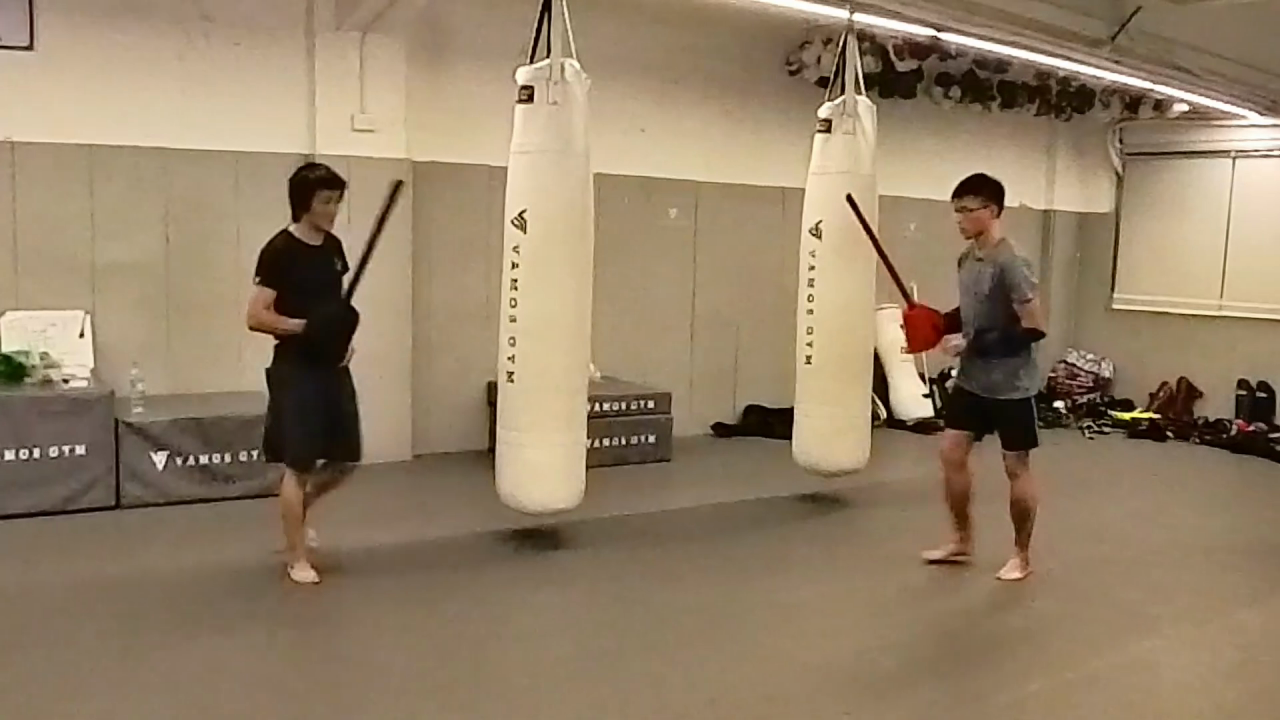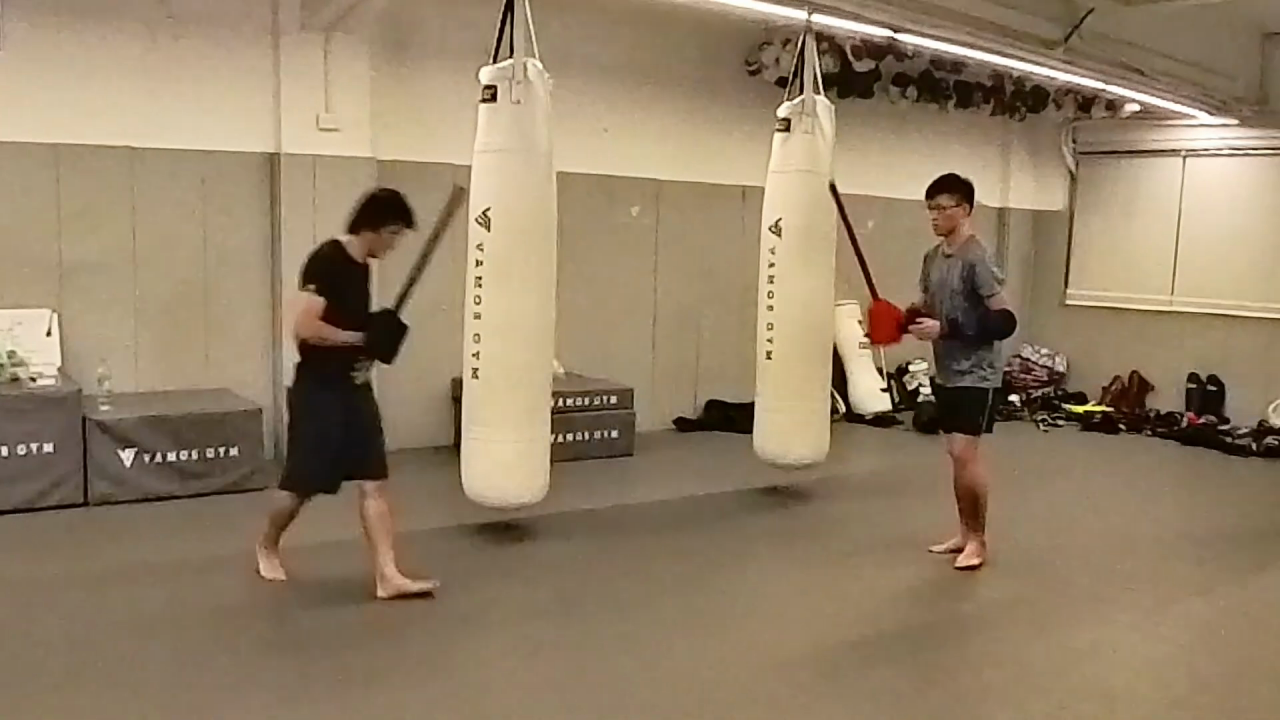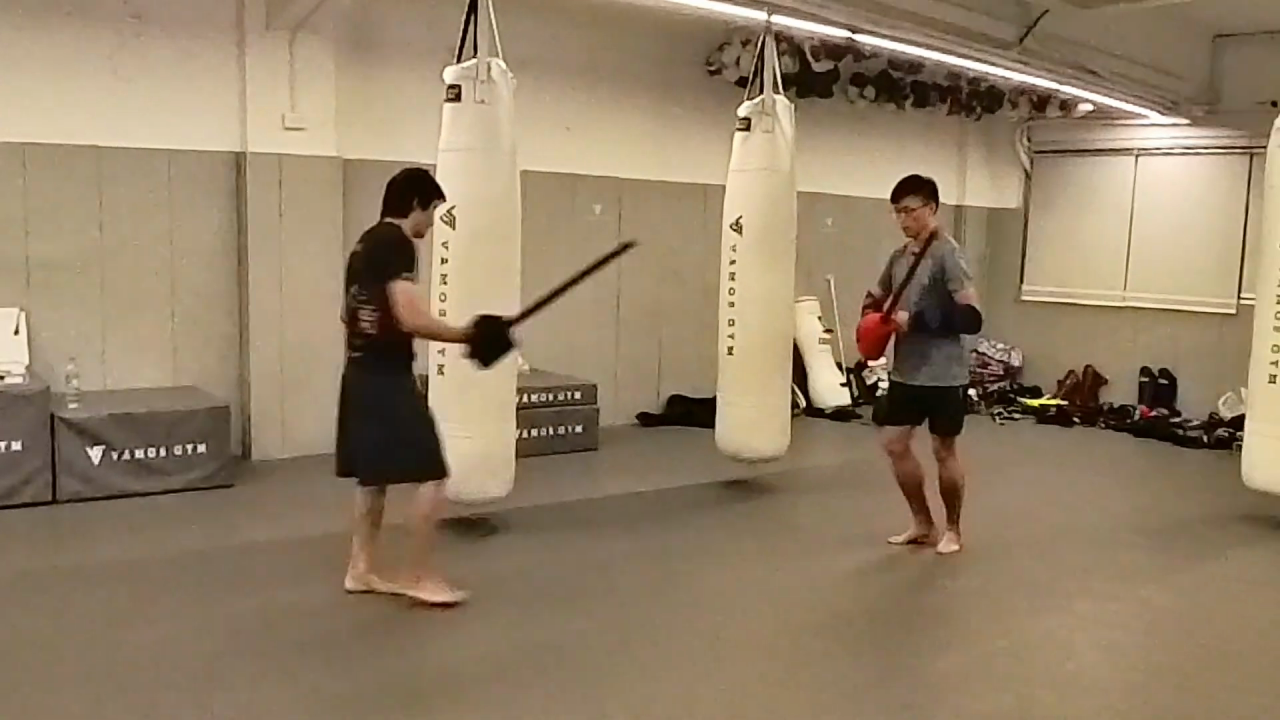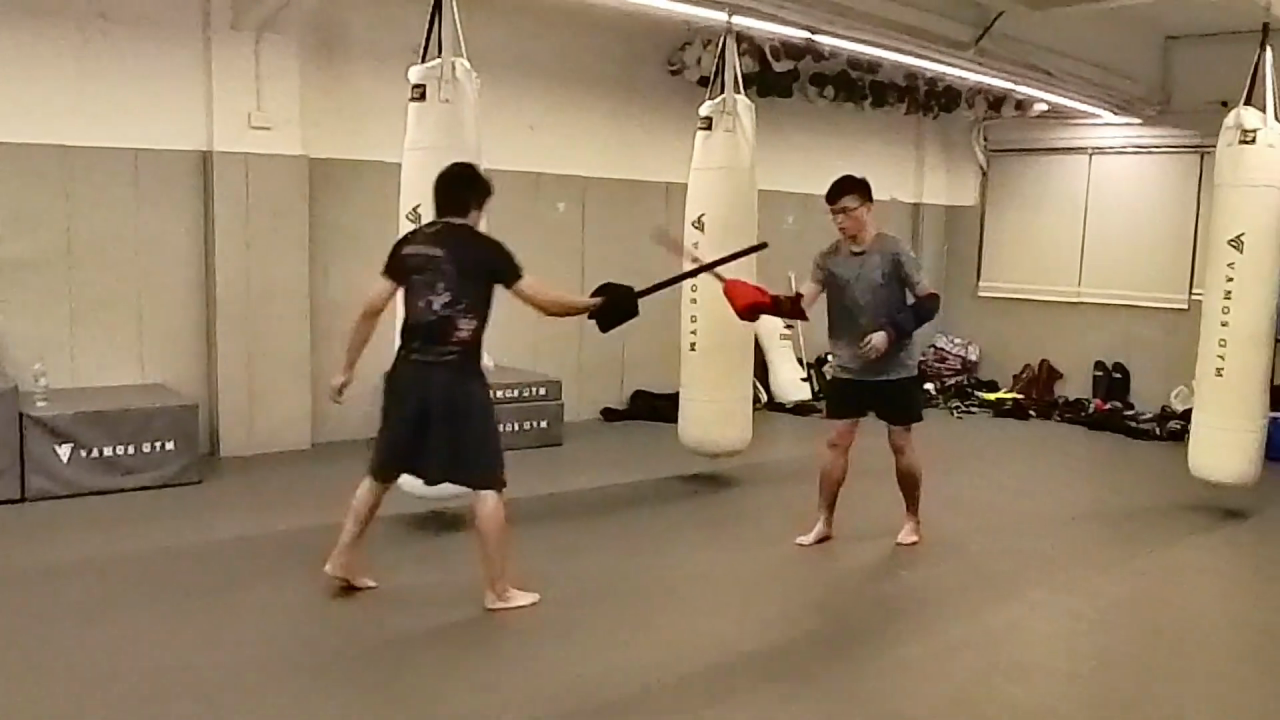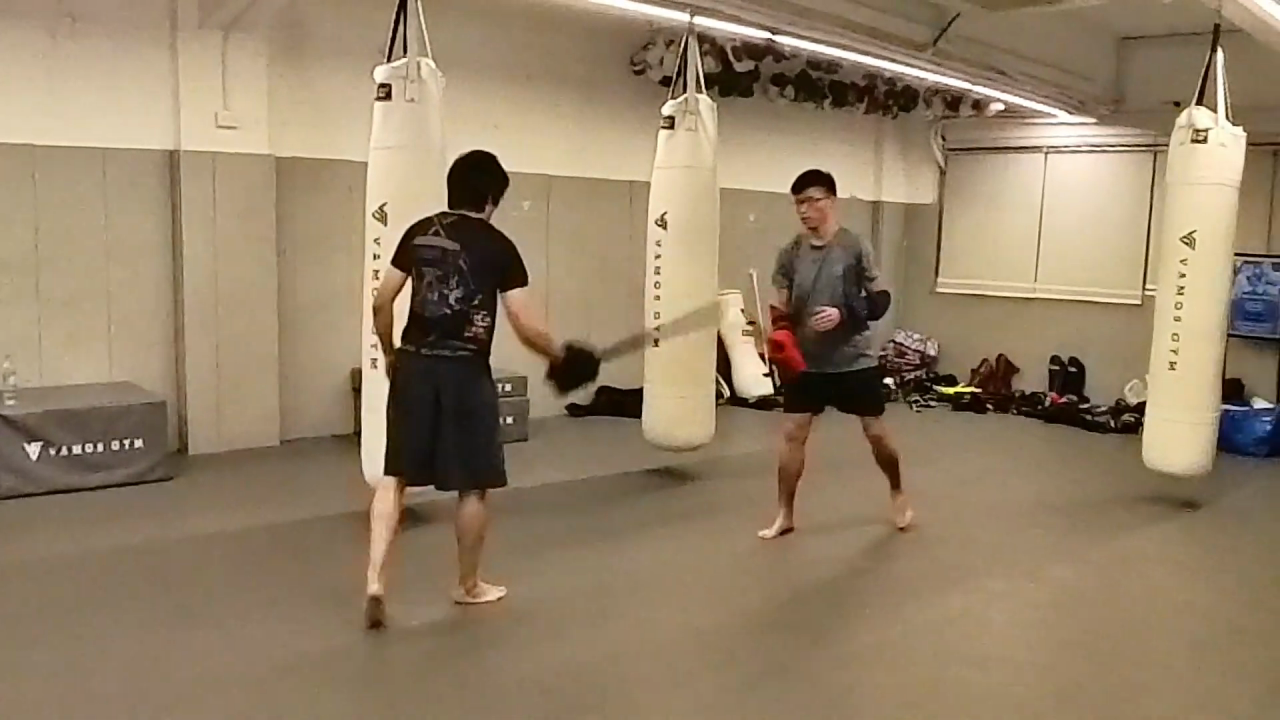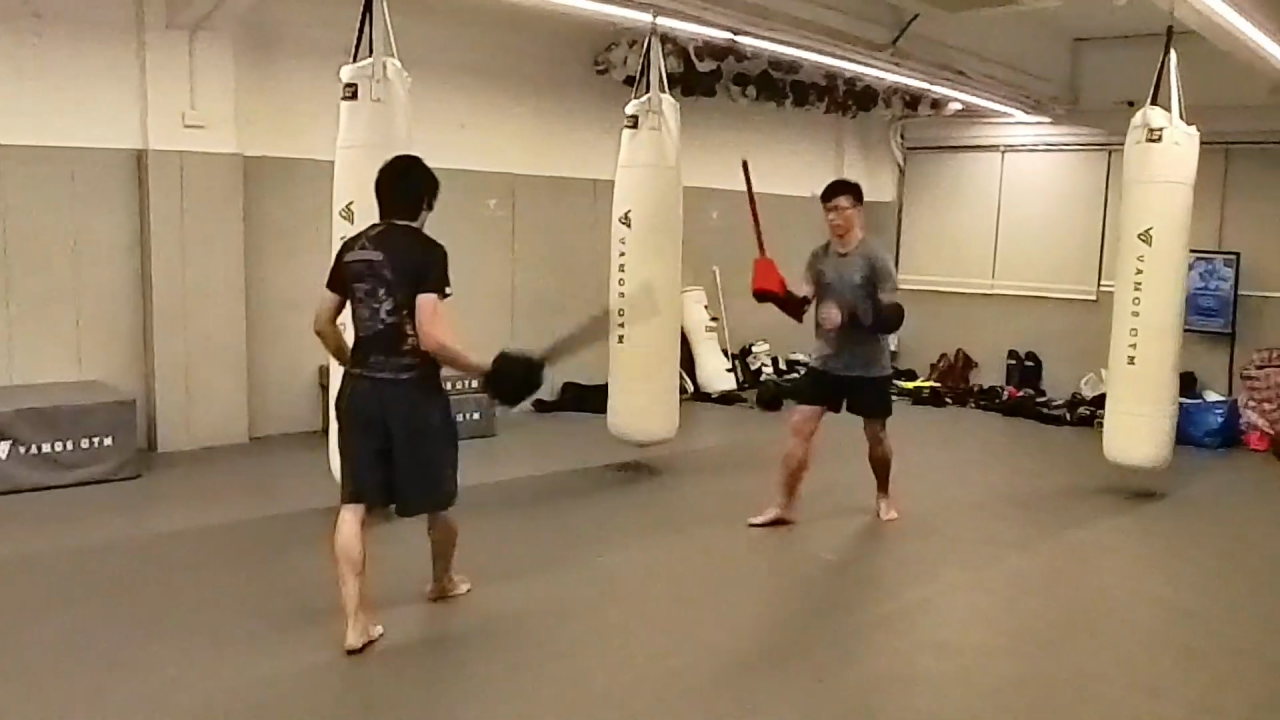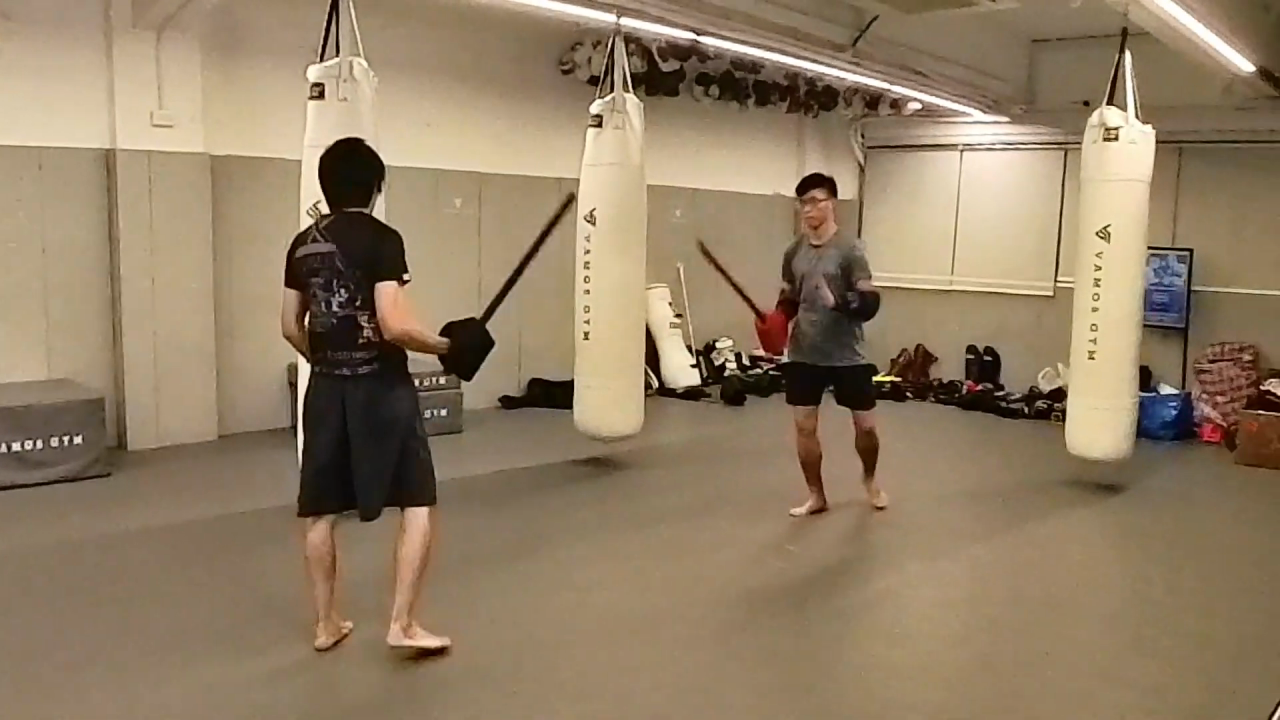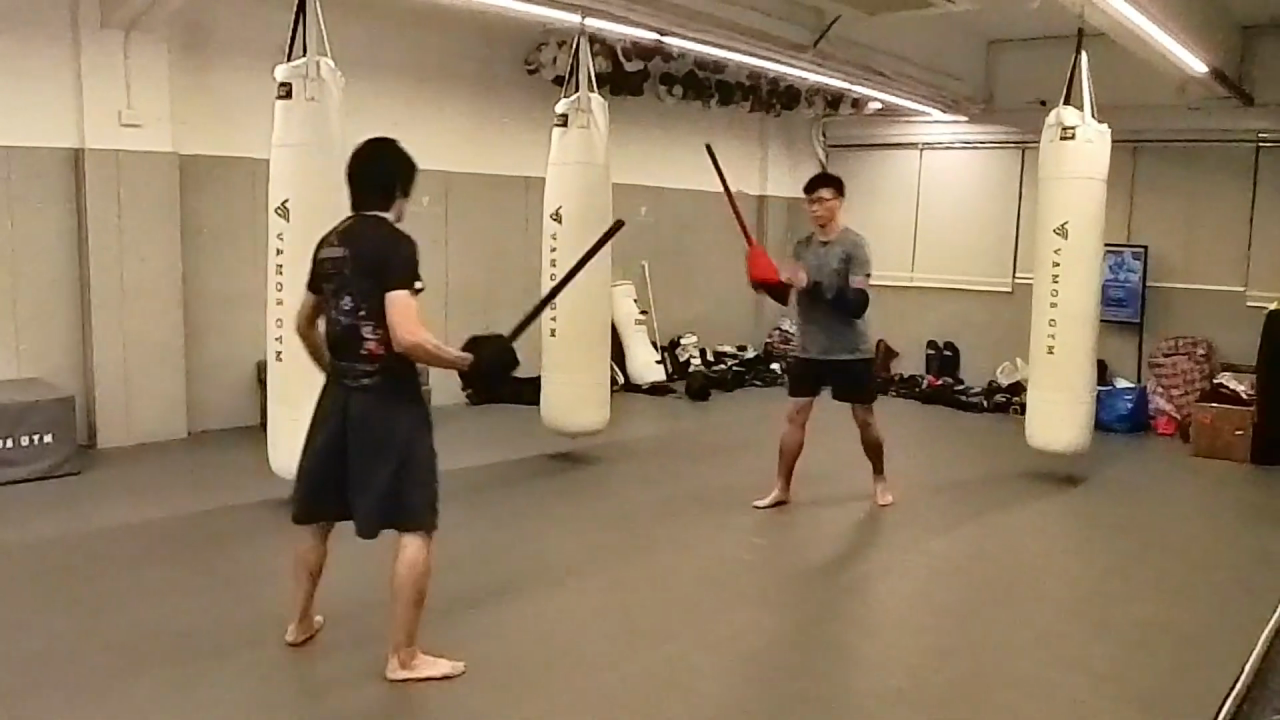
dt=0.4s
person 1, frame 1
left shoulder: (334, 247)
right shoulder: (279, 251)
right elbow: (255, 317)
right wrist: (307, 327)
left hip: (333, 367)
right hip: (295, 370)
left knee: (344, 458)
right knee: (297, 466)
left ankle: (298, 511)
right ankle: (296, 557)
person 1, frame 2
left shoulder: (361, 266)
right shoulder: (327, 262)
right elbow: (304, 328)
left wrist: (363, 354)
right wrist: (358, 338)
left hip: (352, 388)
right hip: (318, 389)
left knee: (374, 482)
right knee: (303, 485)
left ankle: (389, 576)
right ankle: (268, 545)
person 1, frame 3
left shoulder: (369, 242)
right shoulder: (395, 246)
right elbow: (410, 319)
right wrist: (467, 334)
left hip: (360, 372)
right hip: (385, 375)
left knee: (373, 477)
right knee: (428, 476)
left ankle: (361, 570)
right ankle: (420, 576)
person 1, frame 4
left shoulder: (408, 244)
right shoulder: (485, 250)
left elbow: (370, 311)
right elbow: (546, 302)
left wrist: (347, 369)
right wrist: (596, 303)
left hip: (408, 372)
right hip: (458, 377)
left knee: (380, 471)
right knee: (486, 485)
left ankle: (342, 560)
right ankle: (498, 589)
person 1, frame 5
left shoulder: (419, 233)
right shoulder: (498, 247)
left elbow: (382, 302)
right elbow: (527, 326)
left wrist: (391, 354)
right wrist: (559, 357)
left hip: (414, 366)
right hip: (465, 373)
left knee: (396, 474)
right knee: (472, 485)
left ankle: (375, 577)
right ankle: (469, 584)
person 1, frame 6
left shoulder: (352, 249)
right shoulder: (427, 252)
left elbow: (323, 324)
right elbow: (430, 337)
right wrist: (483, 368)
left hip: (360, 389)
right hip: (414, 390)
left knee: (354, 504)
right knee: (439, 496)
left ankle: (355, 622)
right ankle: (443, 581)
person 1, frame 7
left shoulder: (304, 244)
right shoulder: (380, 239)
left elbow: (290, 325)
right elbow: (394, 327)
right wrist: (445, 344)
left hip: (327, 387)
right hip: (380, 385)
left knee: (321, 509)
right knee: (417, 503)
left ankle: (327, 622)
right ankle: (403, 623)
person 1, frame 8
left shoulder: (330, 244)
right shoulder: (395, 245)
left elbow: (305, 326)
right elbow: (407, 337)
right wrist: (464, 360)
left hip: (340, 394)
right hip: (389, 399)
left knee: (317, 513)
right knee: (413, 528)
left ankle: (301, 621)
right ankle: (404, 656)
person 2, frame 1
left shoulder: (1011, 264)
right shoulder: (966, 259)
left elbow: (1032, 330)
left wrist: (970, 343)
right wrist: (941, 325)
left hip: (1010, 385)
right hip: (970, 379)
left knee: (1016, 468)
right knee: (951, 454)
left ankle: (1022, 554)
right ankle: (961, 540)
person 2, frame 2
left shoulder: (978, 259)
right shoulder: (932, 257)
left elbow: (1004, 321)
left wrist: (947, 329)
right wrist: (908, 321)
left hip: (976, 374)
right hip: (946, 372)
left knee: (966, 453)
right knee: (956, 453)
left ankle: (977, 542)
right ankle: (967, 533)
person 2, frame 3
left shoulder: (948, 256)
right shoulder: (898, 257)
left elbow: (971, 317)
right elbow: (875, 299)
left wrist: (916, 321)
left hip: (942, 374)
right hip: (905, 371)
left knee: (944, 453)
right knee: (895, 446)
left ankle: (953, 529)
right ankle: (922, 524)
person 2, frame 4
left shoulder: (894, 251)
right shoulder: (829, 257)
left elbow: (929, 302)
right elbow: (803, 301)
left wrist: (891, 332)
right wrist: (762, 302)
left hip: (895, 368)
right hip: (849, 367)
left knee: (901, 444)
right knee: (837, 443)
left ankle: (912, 519)
right ankle: (824, 523)
person 2, frame 5
left shoulder: (854, 247)
right shoulder: (790, 253)
left elbow: (879, 299)
right elbow: (783, 308)
left wrist: (845, 314)
left hip: (854, 360)
right hip: (807, 361)
left knee: (876, 433)
right knee: (793, 435)
left ankle: (898, 494)
right ankle: (785, 515)
person 2, frame 6
left shoulder: (876, 259)
right shoulder: (819, 256)
left elbow: (893, 316)
right elbow: (801, 303)
left wrist: (848, 318)
left hip: (869, 365)
right hip: (826, 361)
left knee: (875, 435)
right knee: (800, 427)
left ankle: (883, 496)
right ankle: (783, 506)
person 2, frame 7
left shoulder: (850, 248)
right shoulder: (793, 252)
left elbow: (869, 299)
left wrist: (838, 301)
left hip: (848, 355)
right hip: (804, 354)
left knee: (865, 425)
right knee: (804, 426)
left ankle: (870, 479)
right ankle: (816, 496)
person 2, frame 8
left shoulder: (855, 245)
right shoulder: (803, 246)
left elbow: (856, 303)
right elbow: (788, 291)
left wrist: (812, 286)
left hip: (851, 352)
right hip: (809, 349)
left knee: (864, 420)
right knee: (795, 417)
left ankle: (880, 480)
right ankle: (782, 488)
